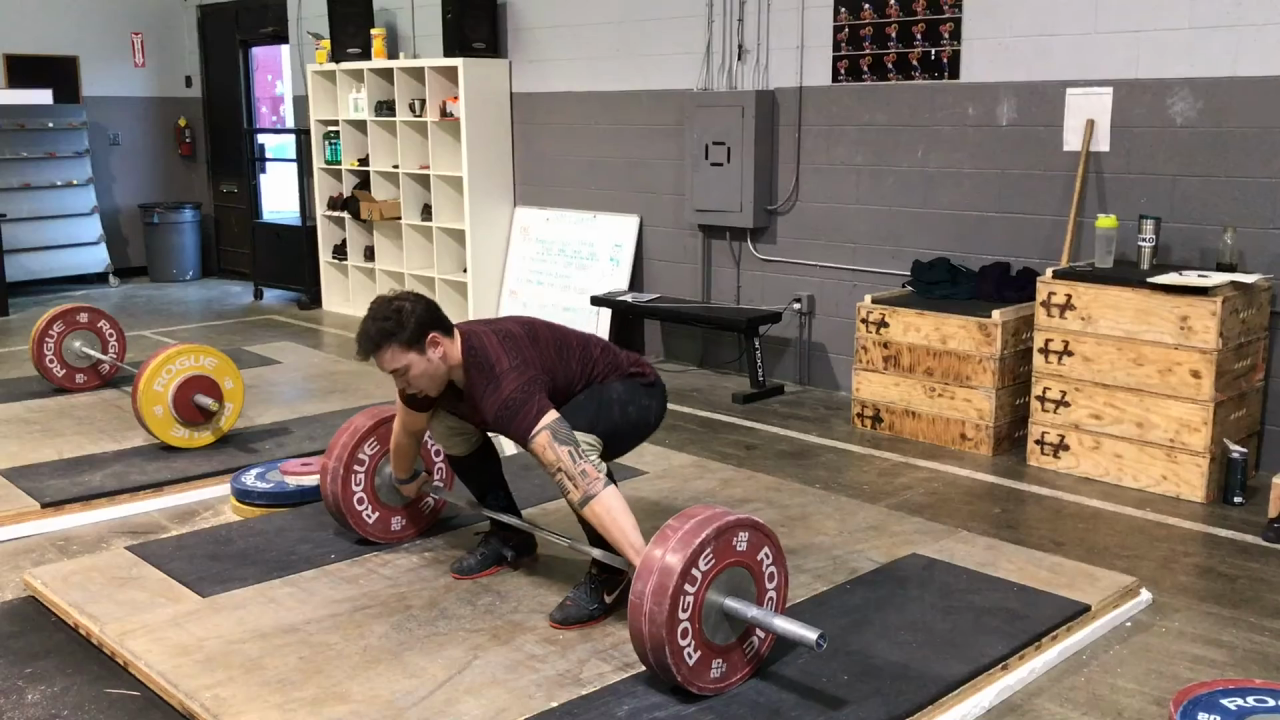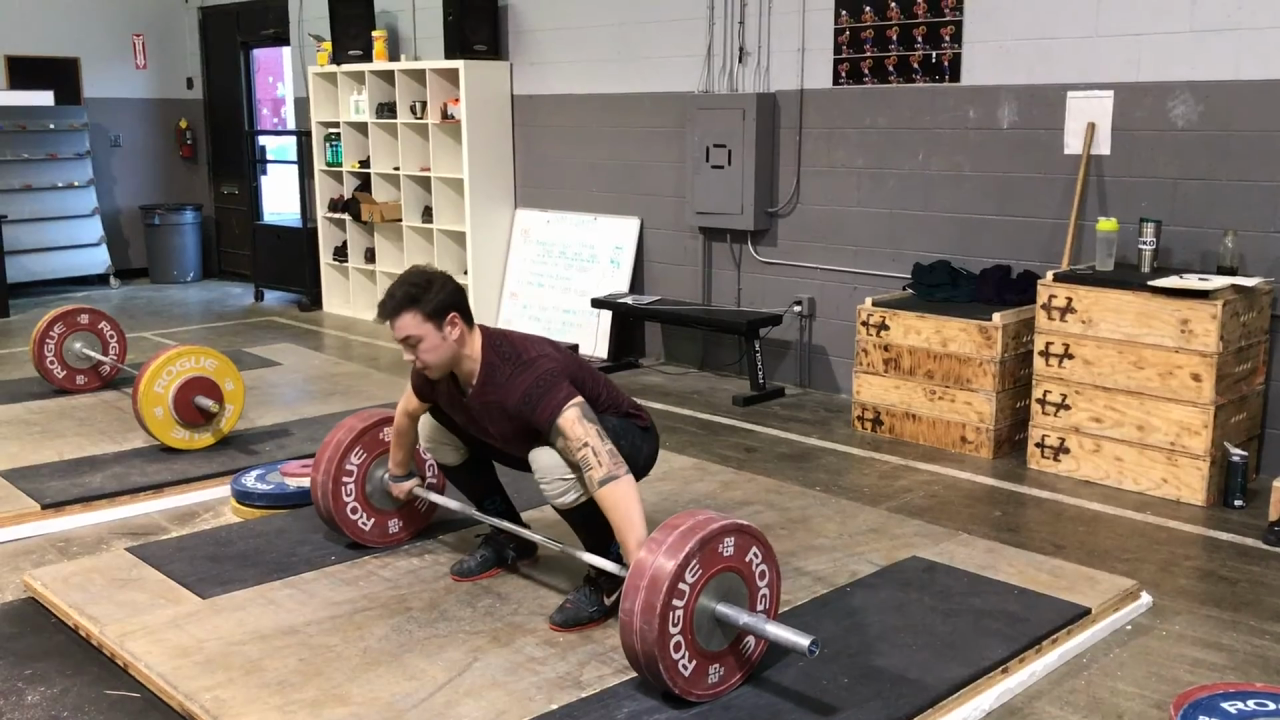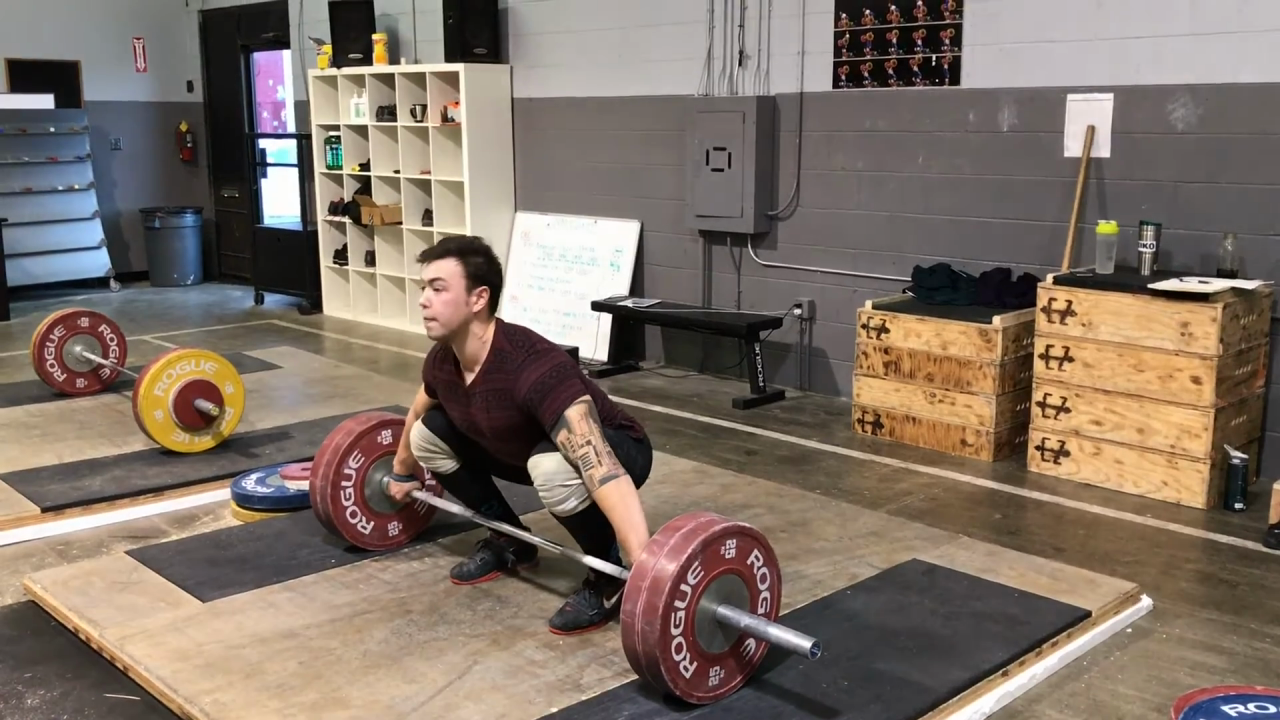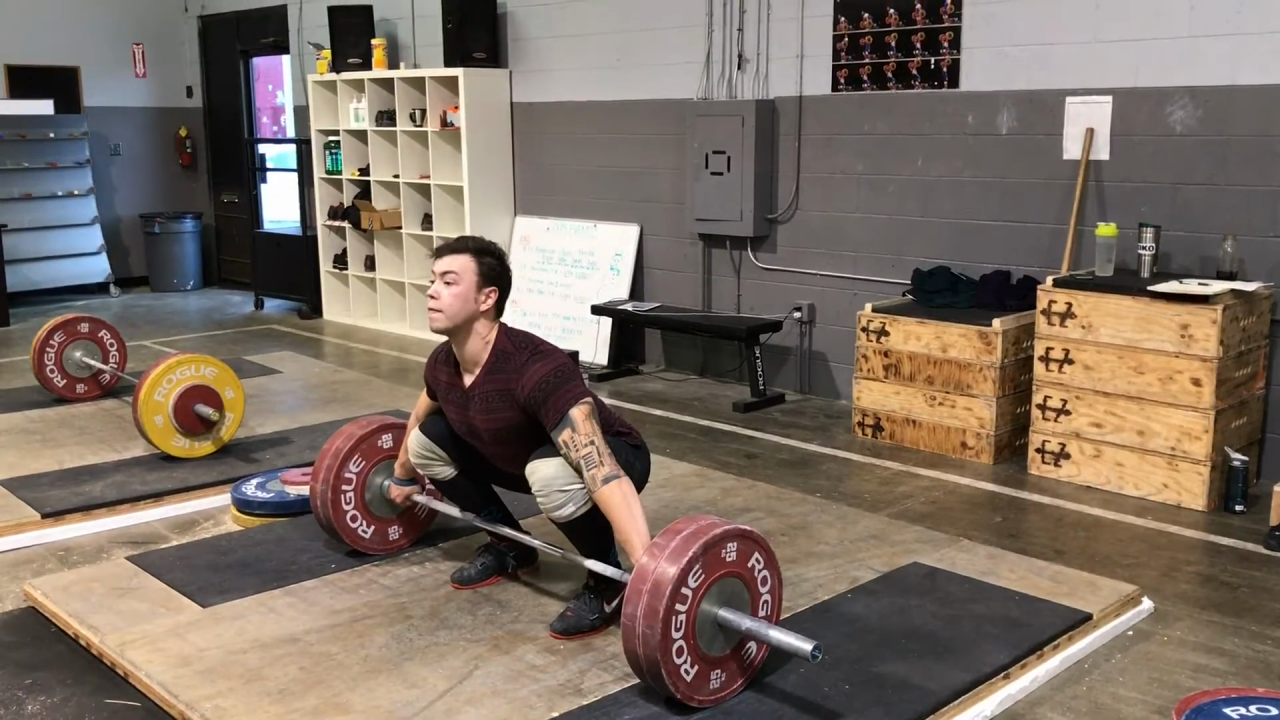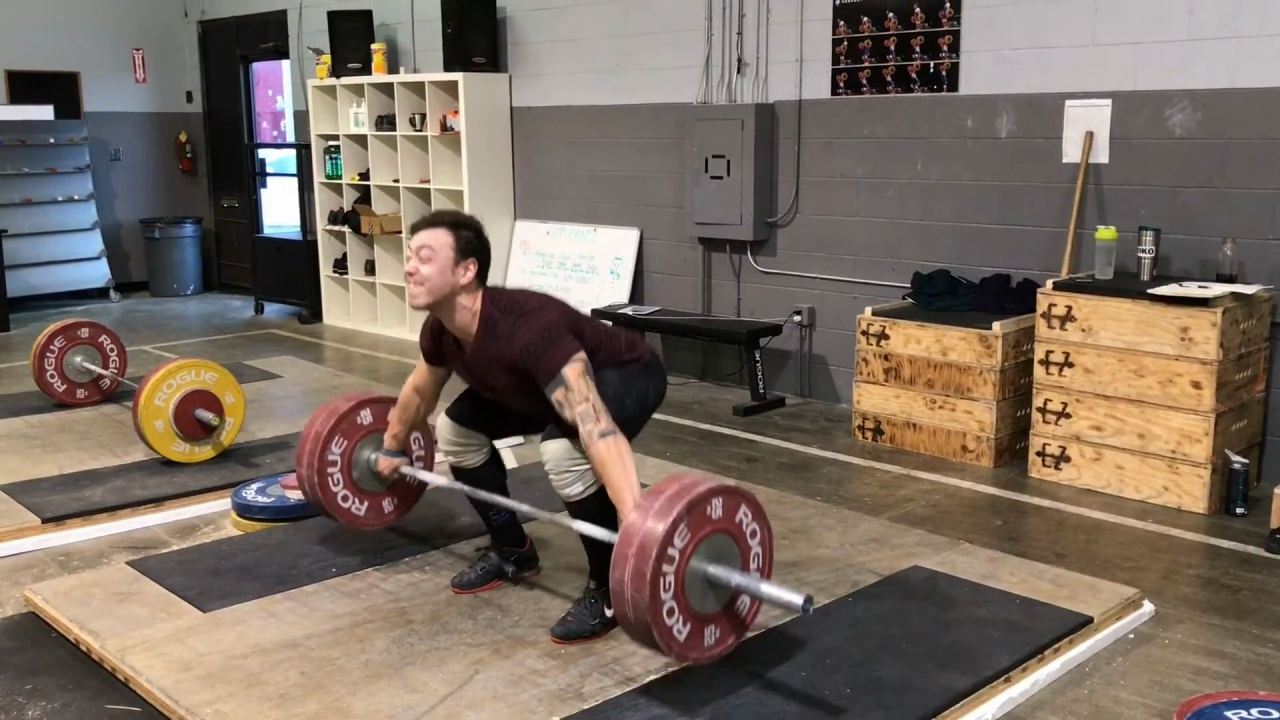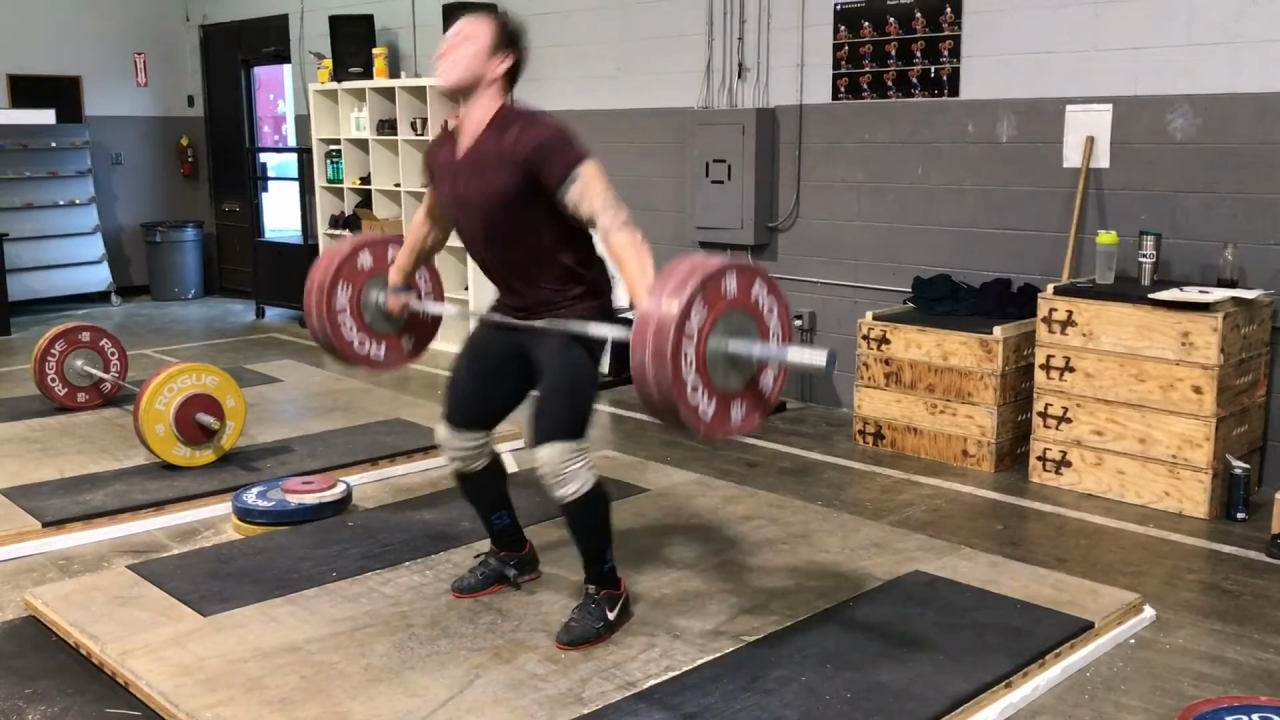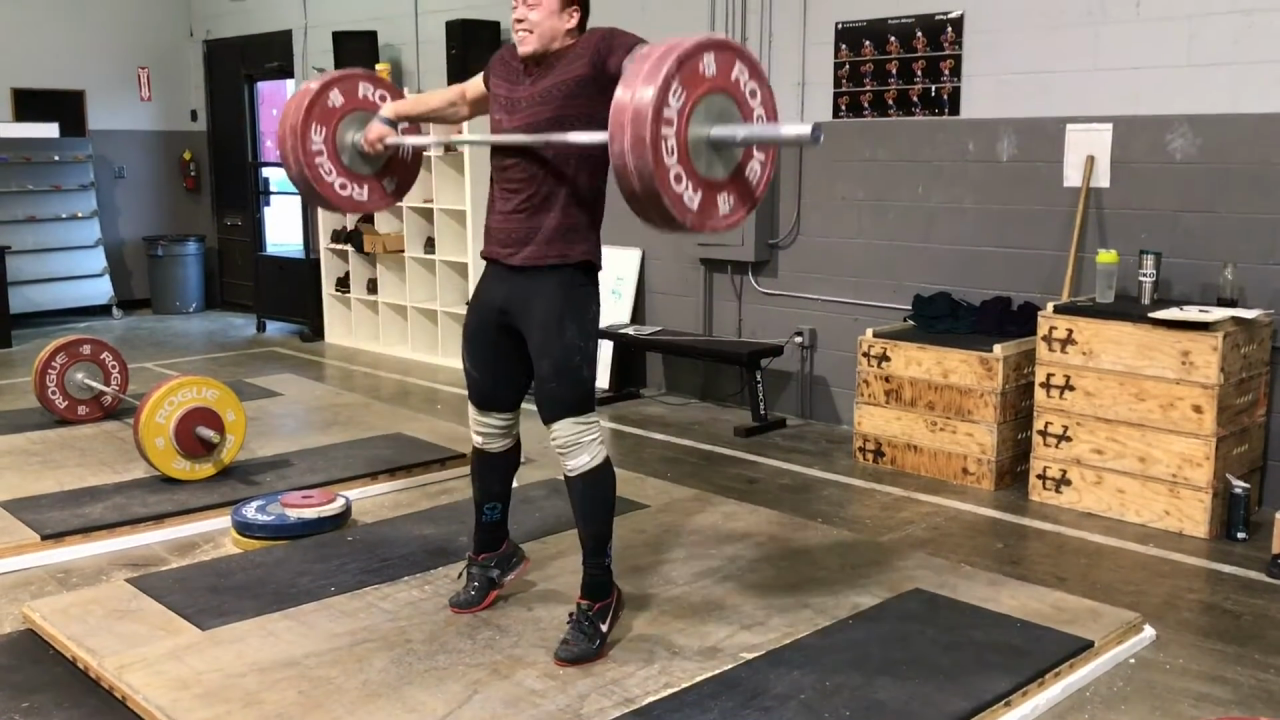
dt=0.5s
person 1, frame 1
left shoulder: (501, 380)
right shoulder: (431, 364)
left elbow: (581, 479)
right elbow: (407, 430)
right wrist: (405, 480)
left hip: (629, 393)
right hip: (565, 392)
left knee: (569, 447)
right knee: (444, 423)
left ankle: (611, 572)
right ankle: (509, 536)
person 1, frame 2
left shoulder: (524, 373)
right shoulder: (436, 369)
left elbow: (602, 464)
right elbow: (407, 414)
right wrist: (399, 474)
left hip: (625, 436)
left knee: (554, 460)
right knee: (434, 429)
left ankle: (610, 573)
right ankle: (509, 539)
person 1, frame 3
left shoulder: (534, 367)
right shoulder: (442, 362)
left elbow: (600, 470)
right elbow: (417, 415)
right wrist: (401, 473)
left hip: (617, 449)
left knee: (553, 468)
right knee: (428, 434)
left ankle: (609, 577)
right ankle: (509, 542)
person 1, frame 4
left shoulder: (537, 369)
right shoulder: (442, 364)
left elbow: (601, 471)
right elbow: (418, 419)
right wrist: (403, 476)
left hip: (615, 456)
left knee: (551, 474)
right knee: (428, 440)
left ankle: (608, 582)
right ankle: (509, 545)
person 1, frame 5
left shoulder: (528, 328)
right shoulder: (440, 330)
left elbow: (598, 429)
right elbow: (419, 391)
right wrist: (392, 448)
left hip: (624, 372)
left knee: (563, 453)
right knee: (456, 431)
left ankle: (607, 590)
right ankle: (511, 550)
person 1, frame 6
left shoulder: (532, 139)
right shoulder: (443, 152)
left elbow: (611, 219)
right elbow: (429, 223)
left wrist: (653, 314)
right wrist: (397, 283)
left hip: (572, 314)
right hip: (513, 315)
left knee: (556, 456)
right knee: (459, 435)
left ankle: (606, 591)
right ankle: (511, 554)
person 1, frame 7
right shoulder: (508, 64)
right elbow: (458, 97)
right wrist: (389, 116)
left hip: (559, 277)
right hip: (498, 274)
left knee: (572, 433)
right knee: (488, 424)
left ankle: (599, 597)
right ankle: (493, 551)
